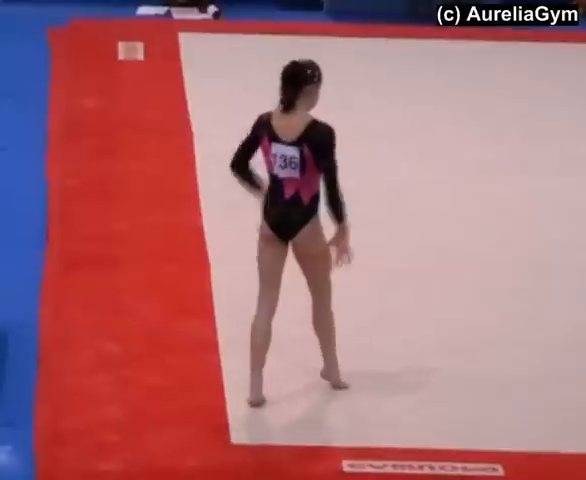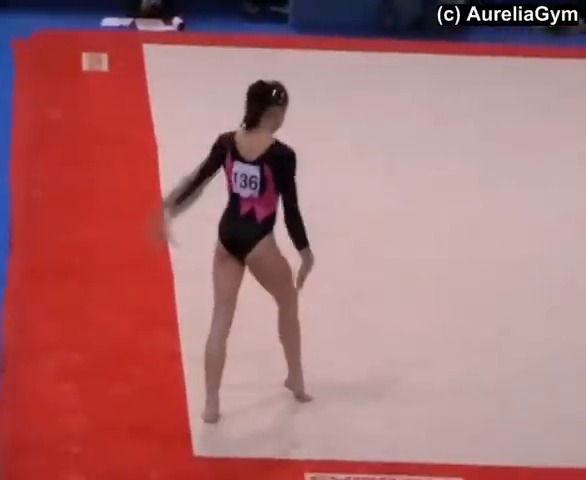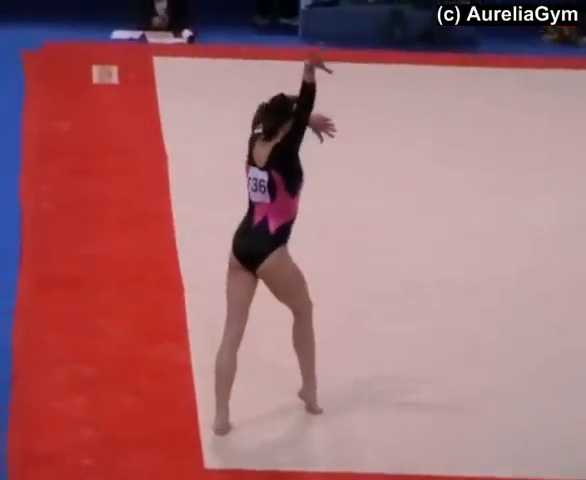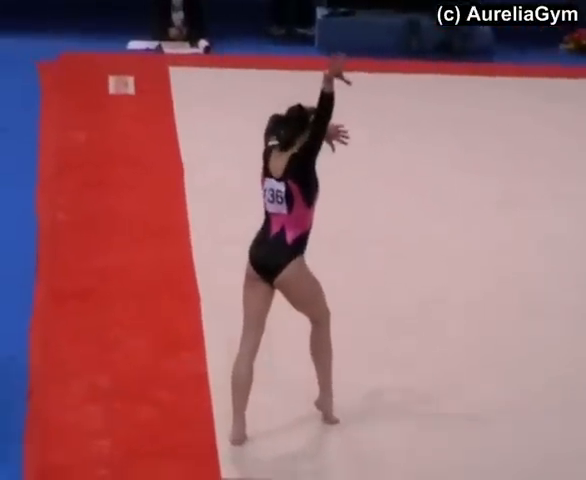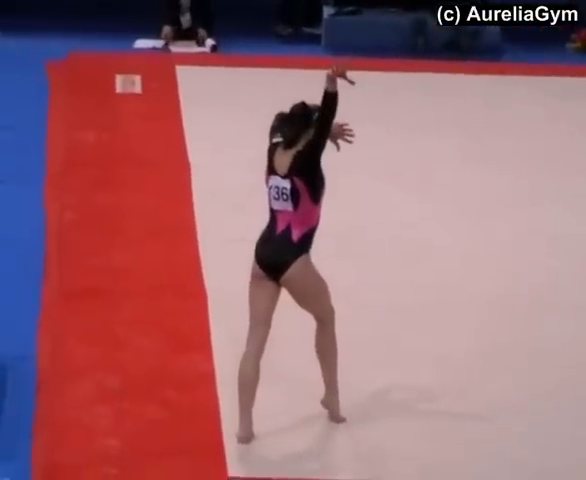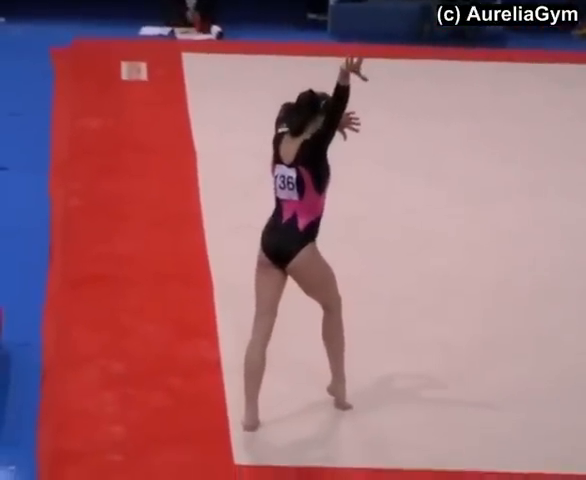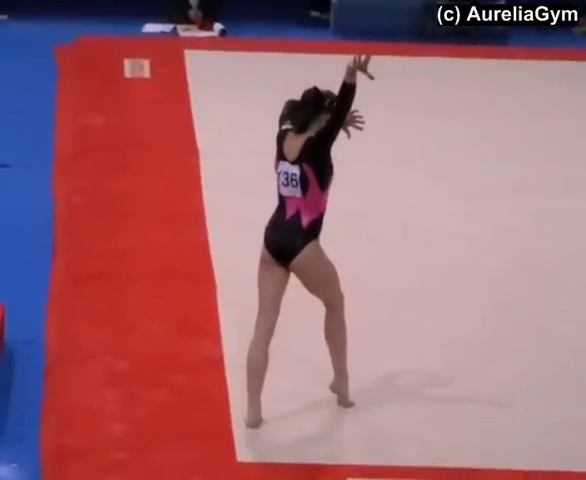
dt=0.7s
person 1, frame 1
left shoulder: (265, 123)
right shoulder: (321, 133)
left elbow: (237, 164)
right elbow: (331, 184)
right wrist: (342, 228)
left hip: (271, 218)
right hip: (303, 222)
left knee: (265, 304)
right knee: (322, 295)
left ankle: (255, 387)
right ankle: (331, 369)
person 1, frame 2
left shoulder: (227, 142)
right shoulder: (283, 154)
left elbow: (199, 179)
right elbow: (290, 207)
left wrist: (170, 206)
right wrist: (305, 251)
left hip: (227, 235)
right hip: (257, 241)
left knee: (221, 321)
right knee: (288, 303)
left ankle: (211, 404)
right ankle: (296, 381)
person 1, frame 3
left shoulder: (255, 145)
right shoulder: (285, 152)
left elbow: (265, 113)
right elbow: (301, 113)
left wrist: (307, 118)
right wrist: (309, 74)
left hip: (241, 245)
right hip: (269, 251)
left knee: (232, 332)
right knee: (303, 311)
left ankle: (221, 416)
right ankle: (309, 391)
person 1, frame 4
left shoulder: (270, 155)
right shoulder: (301, 163)
left elbow: (279, 123)
right elbow: (320, 125)
left wrist: (321, 129)
right wrist: (329, 81)
left hip: (258, 255)
right hip: (286, 261)
left knee: (249, 342)
right knee: (321, 319)
left ankle: (238, 426)
right ankle: (326, 400)
person 1, frame 5
left shoulder: (275, 153)
right shoulder: (306, 160)
left elbow: (294, 124)
right elbow: (323, 125)
left wrist: (327, 130)
right wrist: (332, 84)
left hip: (264, 253)
right hip: (292, 259)
left knee: (255, 340)
right knee: (326, 318)
left ankle: (244, 425)
right ankle: (332, 399)
person 1, frame 6
left shoulder: (280, 141)
right shoulder: (313, 149)
left elbow: (295, 117)
right elbow: (331, 119)
left wrist: (335, 121)
right wrist: (345, 80)
left hip: (270, 241)
right hip: (298, 246)
left knee: (261, 328)
right knee: (332, 306)
left ankle: (250, 412)
right ankle: (338, 385)
person 1, frame 7
left shoulder: (284, 138)
right shoulder: (317, 146)
left elbow: (303, 116)
right elbow: (339, 114)
left wrist: (338, 120)
right wrist: (351, 78)
left hip: (273, 238)
right hip: (301, 244)
left knee: (264, 325)
right knee: (335, 304)
left ankle: (253, 409)
right ankle: (341, 383)
